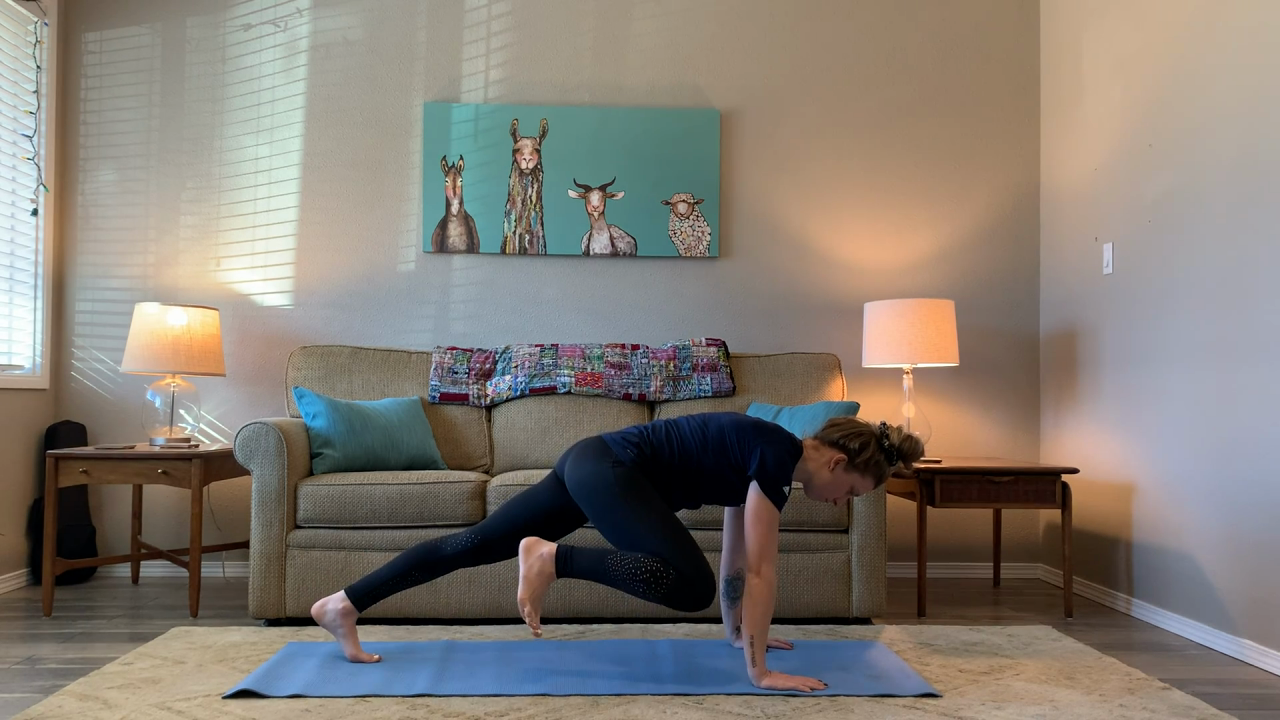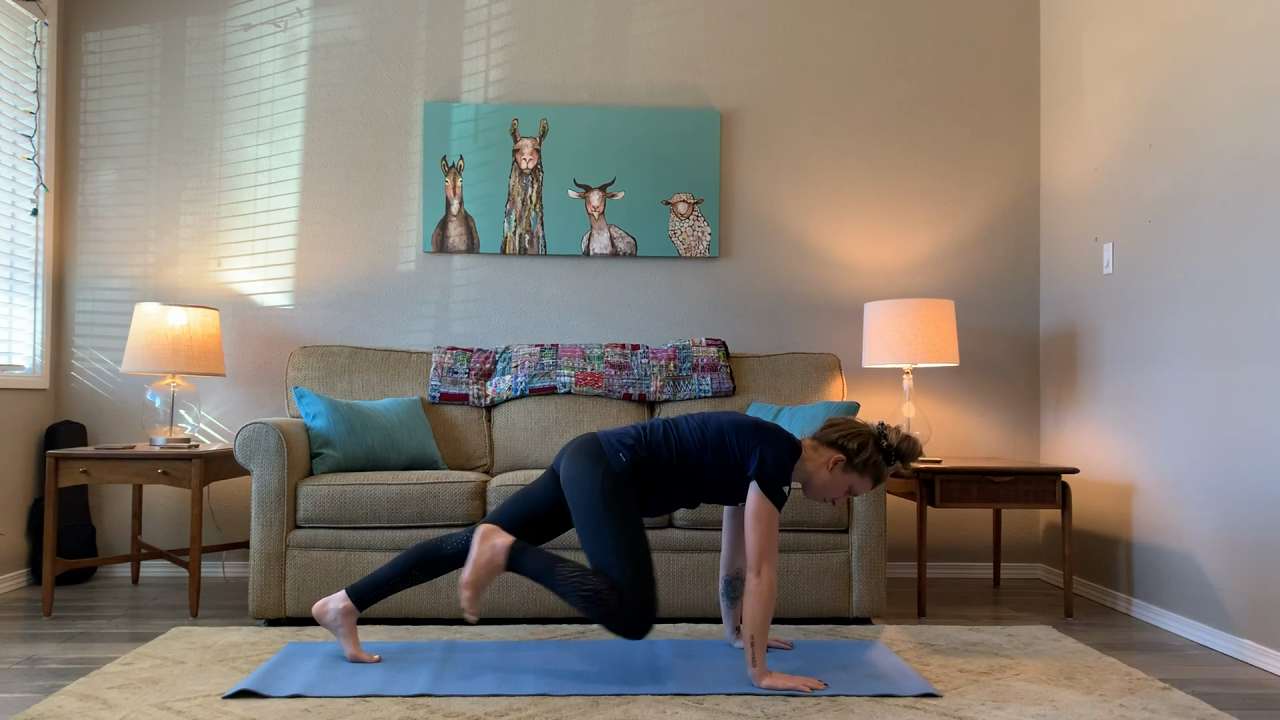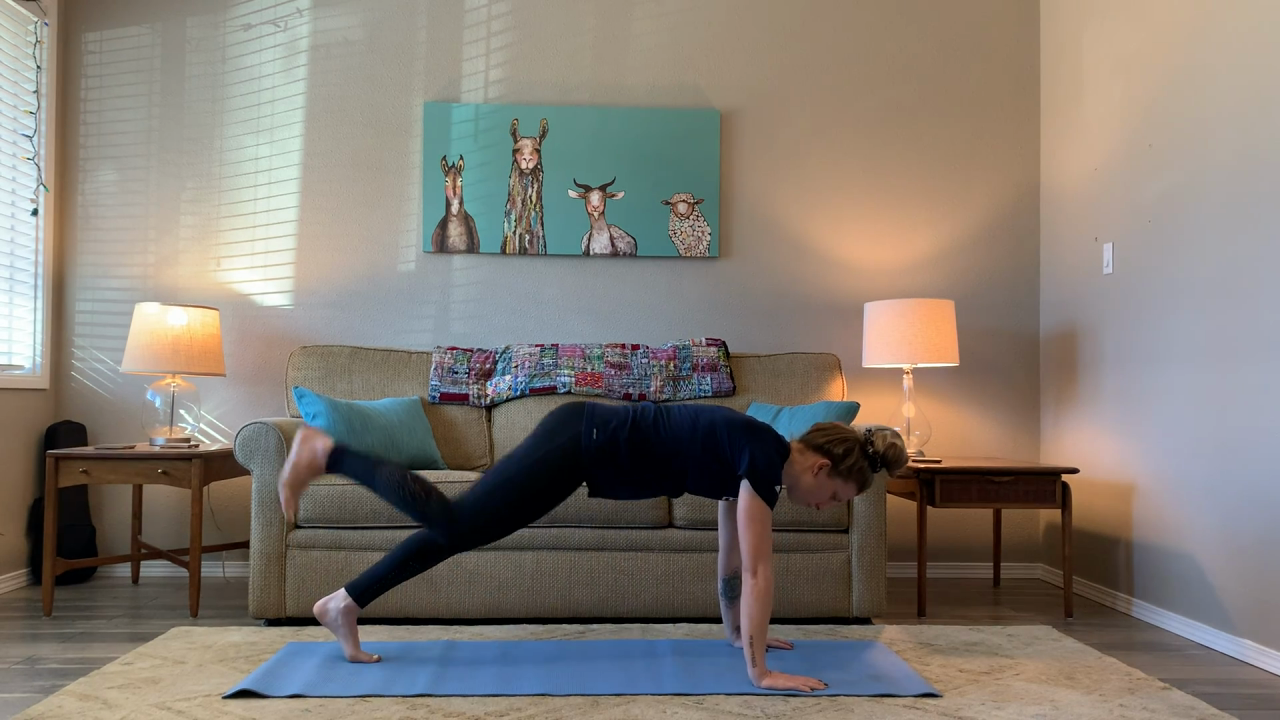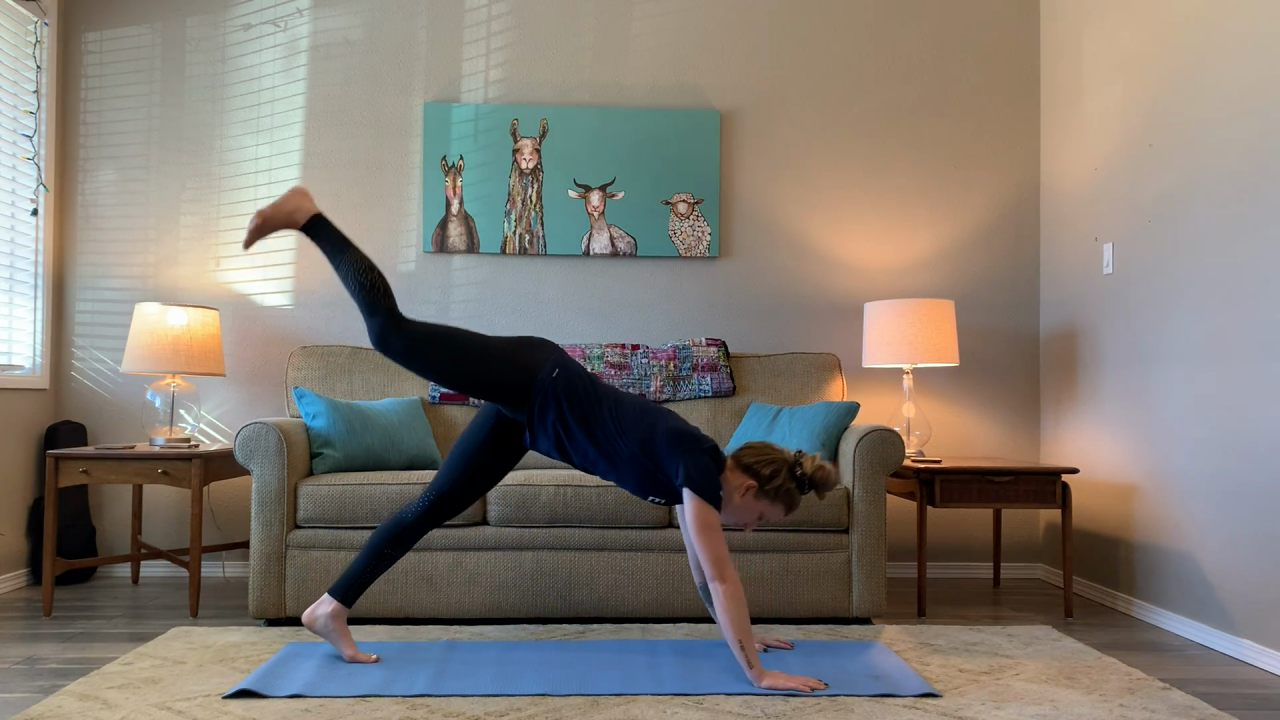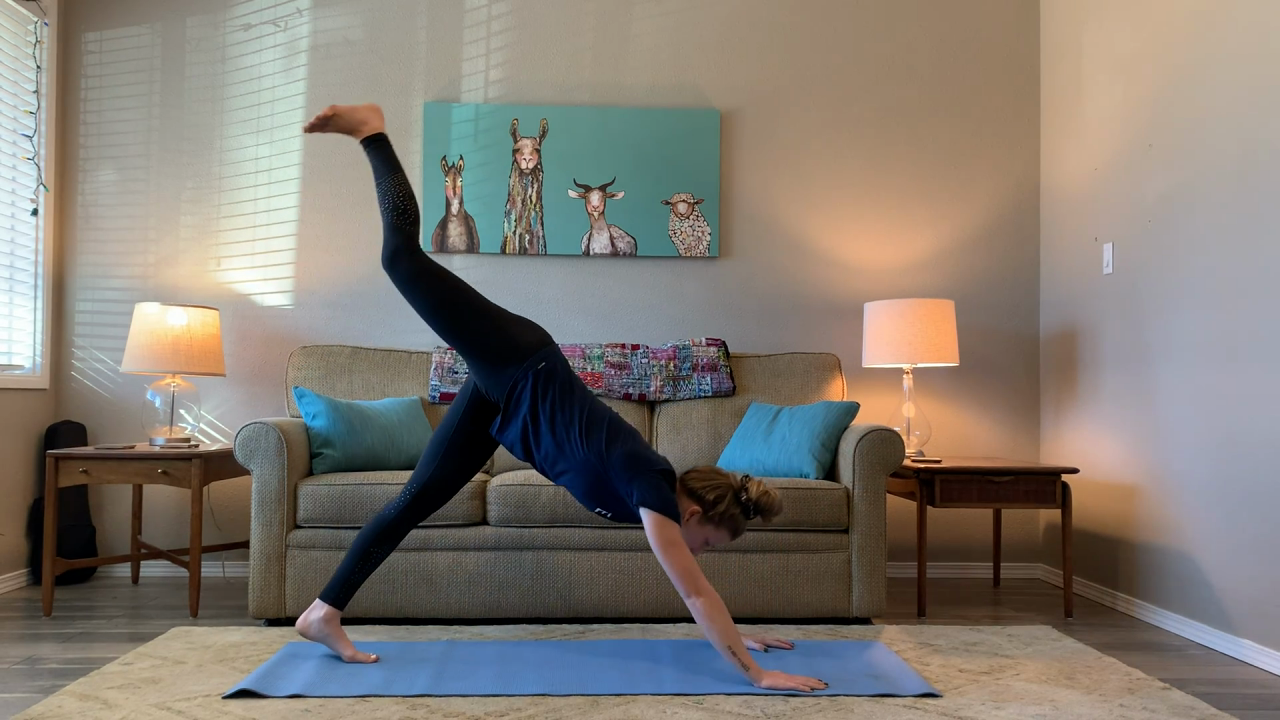
dt=0.5s
person 1, frame 1
left shoulder: (761, 456)
right shoulder: (779, 455)
left elbow: (736, 556)
right elbow: (759, 569)
left wrist: (739, 631)
right wrist: (759, 668)
left hip: (591, 466)
right hip: (606, 467)
left knee: (472, 544)
right knee: (690, 584)
left ankle: (341, 604)
right ankle: (552, 558)
person 1, frame 2
left shoulder: (758, 458)
right shoulder: (778, 455)
left elbow: (735, 557)
right elbow: (760, 569)
left wrist: (737, 630)
right wrist: (760, 670)
left hip: (589, 464)
right hip: (603, 468)
left knee: (466, 542)
right knee: (631, 616)
left ankle: (343, 605)
right ankle: (508, 550)
person 1, frame 3
left shoulder: (752, 463)
right shoulder: (766, 458)
left elbow: (732, 561)
right elbow: (755, 571)
left wrist: (741, 634)
right wrist: (758, 668)
left hip: (585, 444)
right hip: (584, 442)
left knee: (457, 529)
right knee: (446, 513)
left ankle: (344, 603)
right ankle: (324, 451)
person 1, frame 4
left shoulder: (697, 473)
right shoulder: (701, 467)
left elbow: (704, 569)
right elbow: (722, 576)
left wrist: (740, 633)
right wrist: (758, 672)
left hip: (530, 403)
right hip: (532, 383)
left knee: (435, 506)
right knee: (393, 332)
left ankle: (331, 608)
right ankle: (306, 216)
person 1, frame 5
left shoulder: (657, 493)
right shoulder: (649, 489)
left elbow: (694, 591)
right elbow: (696, 593)
left wrist: (738, 638)
right wrist: (756, 674)
left hip: (506, 390)
right hip: (513, 369)
left knee: (416, 501)
right knee: (401, 255)
left ankle: (322, 614)
right ankle: (371, 132)
